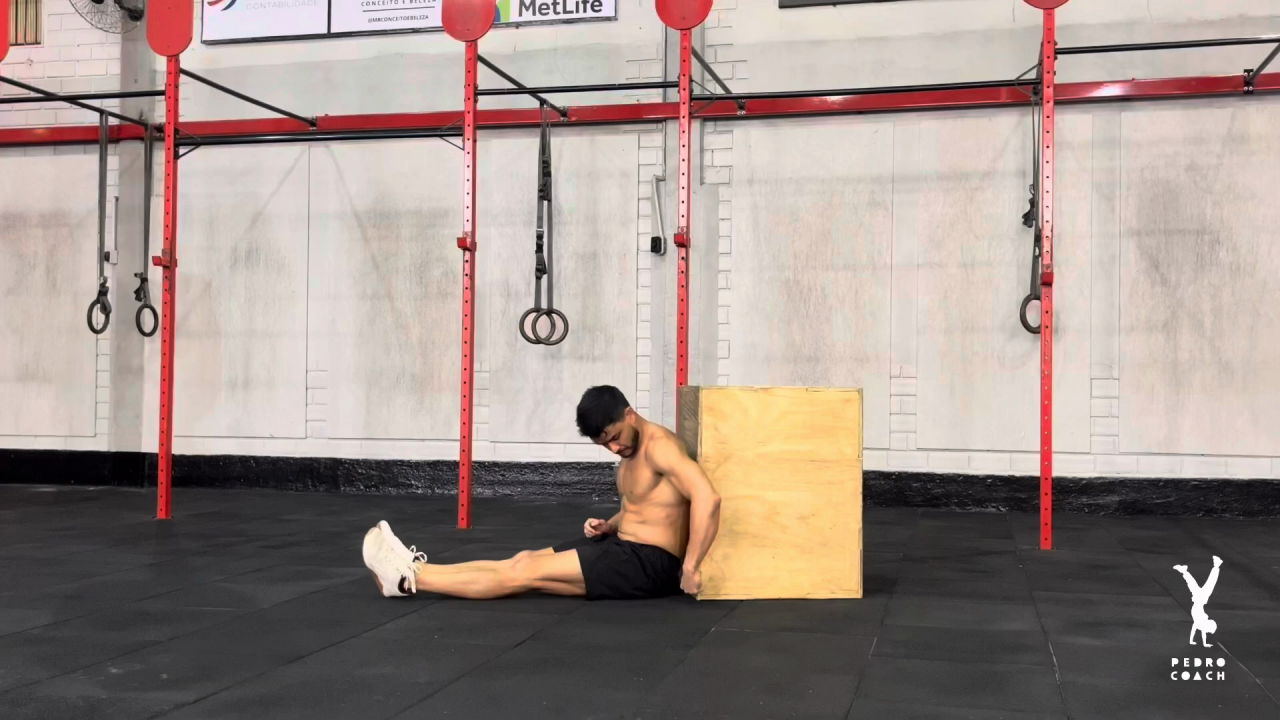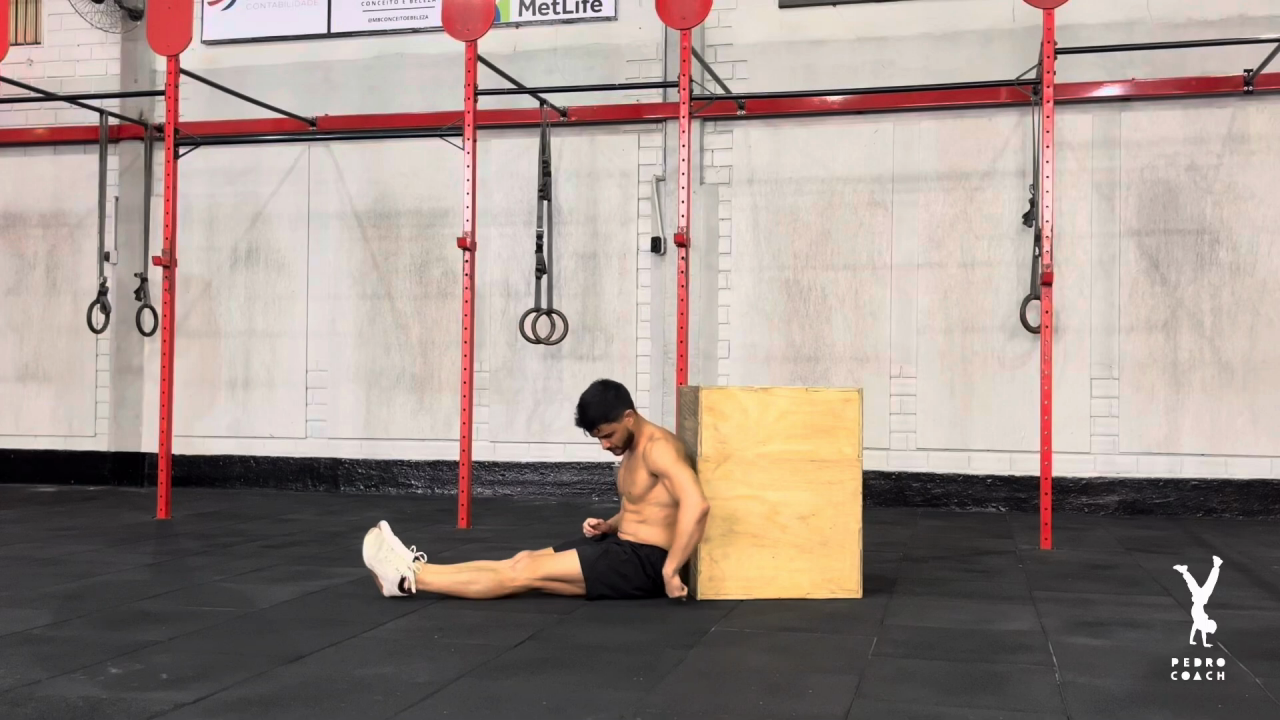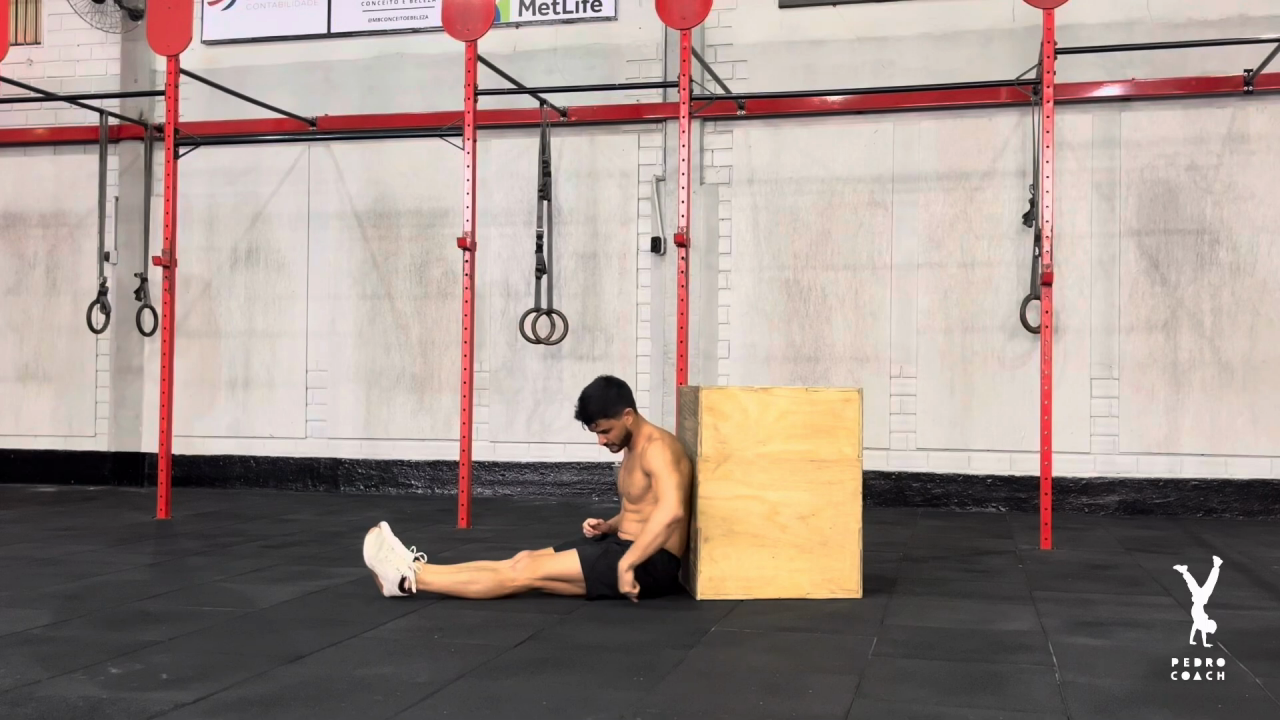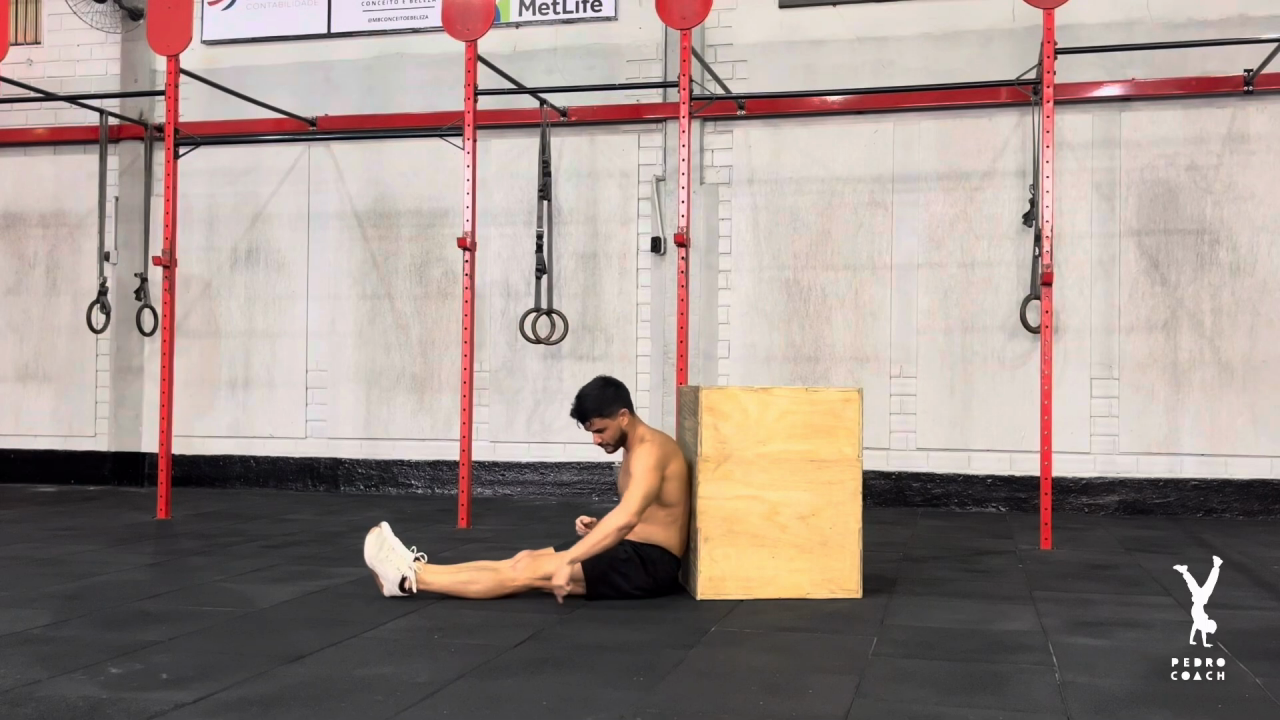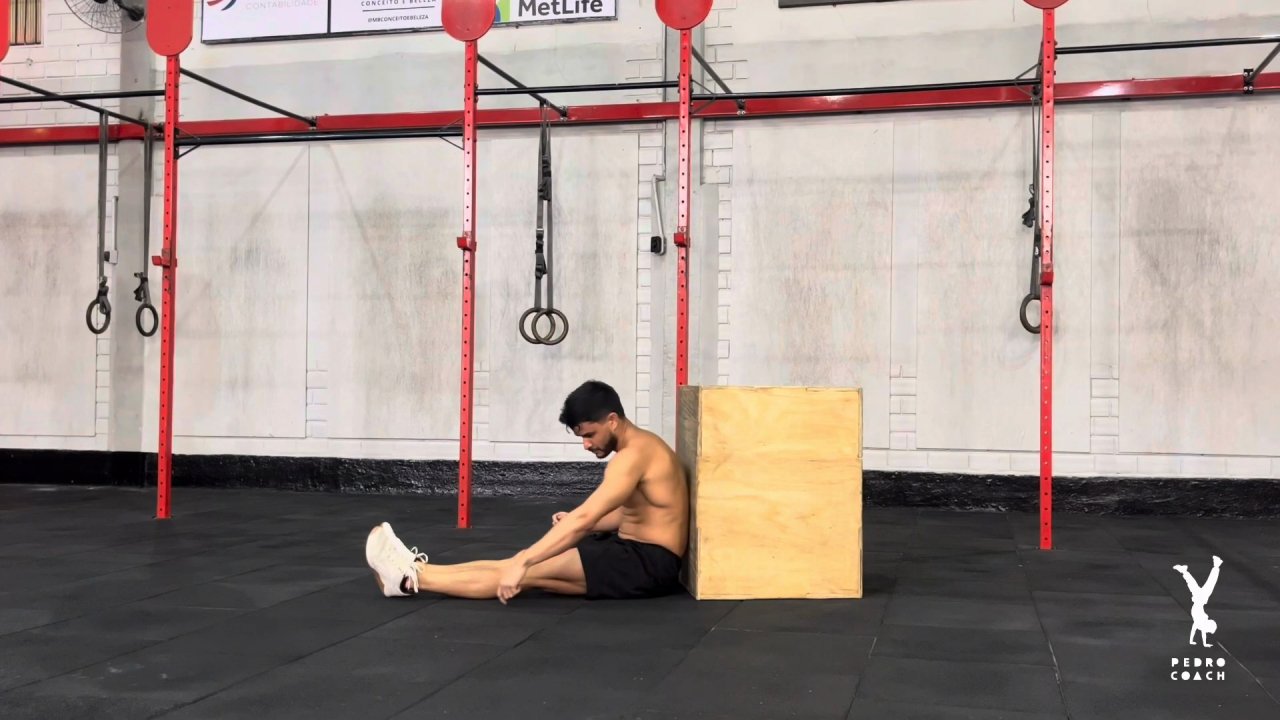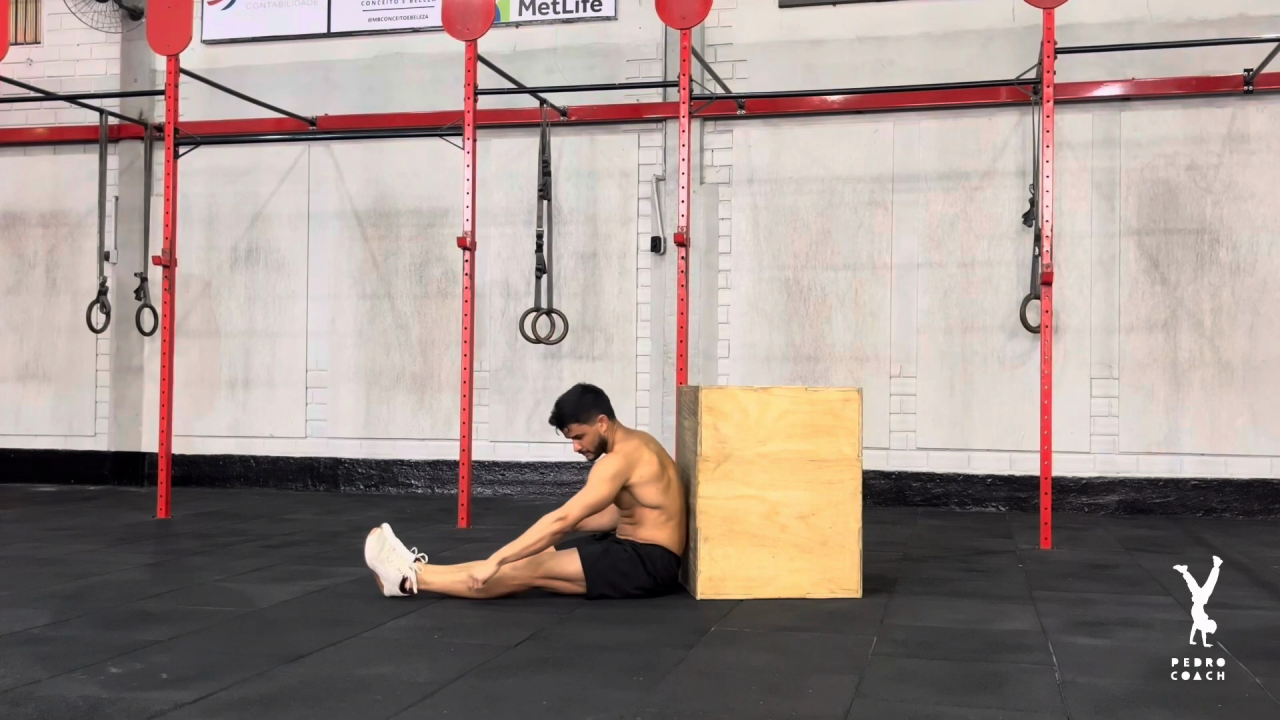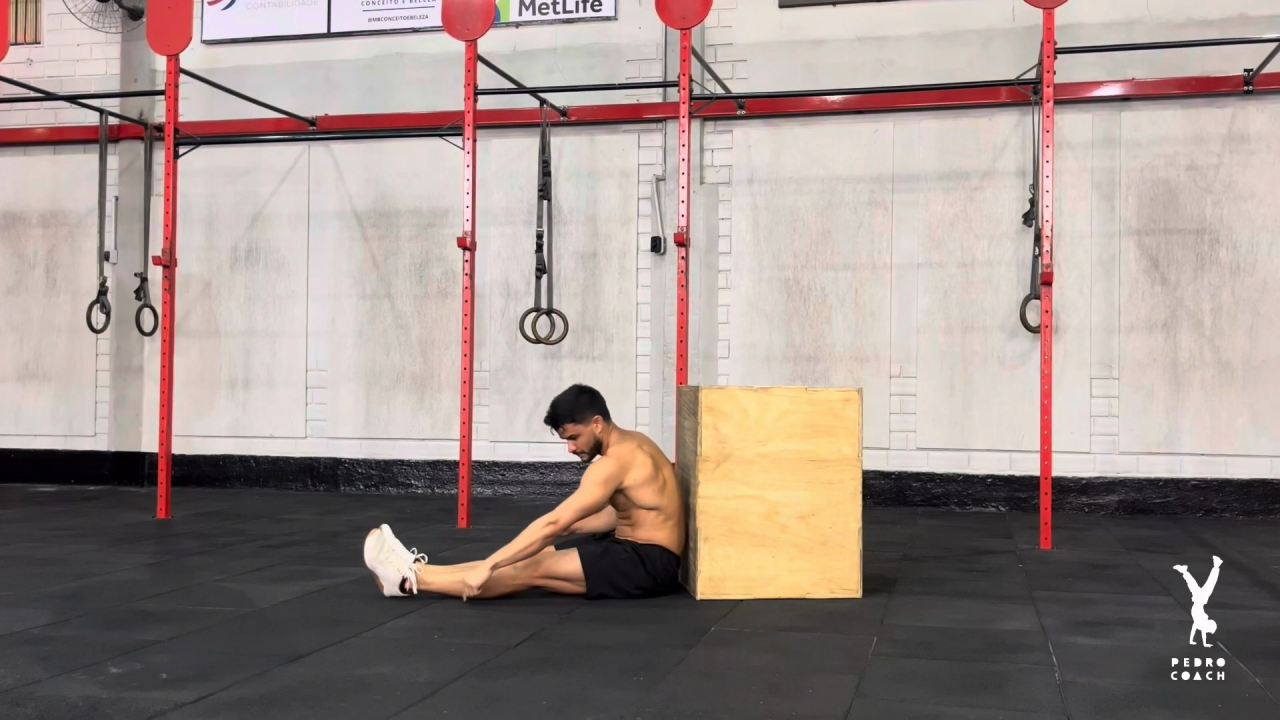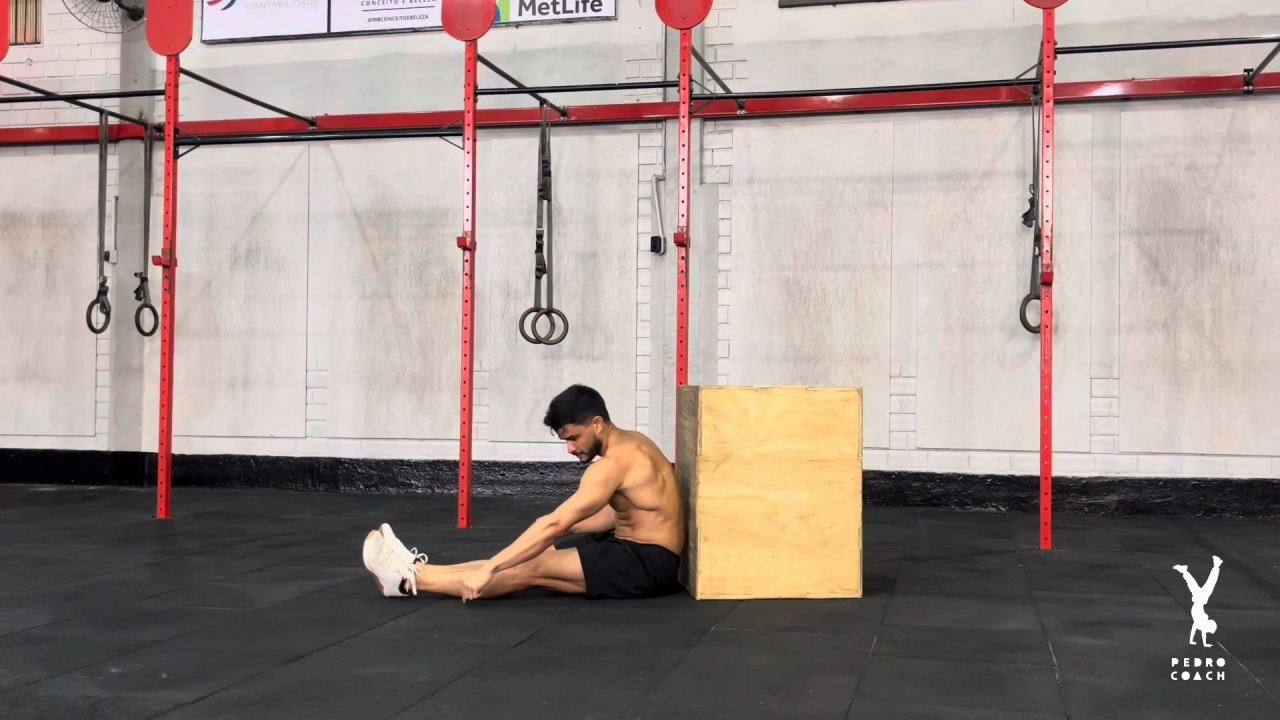
dt=0.2s
person 1, frame 1
left shoulder: (660, 445)
right shoulder: (631, 447)
left elbow: (707, 499)
left wrist: (690, 568)
right wrist: (608, 525)
left hip: (648, 564)
right hip: (626, 547)
left knee: (528, 572)
right knee: (525, 559)
left ankle: (409, 578)
right ankle: (415, 570)
person 1, frame 2
left shoulder: (658, 447)
right shoulder: (632, 447)
left elbow: (696, 505)
left wrist: (670, 570)
right wrist: (608, 525)
left hip: (646, 563)
right hip: (626, 547)
left knee: (528, 572)
right knee: (524, 559)
left ankle: (409, 577)
right ankle: (416, 569)
person 1, frame 3
left shoulder: (655, 448)
right shoulder: (634, 447)
left elbow: (671, 512)
left wrist: (627, 565)
right wrist: (608, 526)
left hip: (648, 566)
right hip: (626, 547)
left knee: (526, 572)
right knee: (523, 559)
left ankle: (409, 578)
right ankle: (416, 569)
person 1, frame 4
left shoulder: (649, 450)
right shoulder: (636, 446)
left elbow: (625, 518)
left wrist: (569, 562)
right wrist: (598, 526)
left hip: (649, 564)
right hip: (634, 552)
left knee: (526, 572)
right knee: (525, 559)
left ankle: (410, 577)
right ankle: (415, 569)
person 1, frame 5
left shoulder: (634, 453)
right shoulder: (637, 446)
left elbow: (584, 519)
left wrist: (523, 565)
right wrist: (574, 523)
left hip: (650, 563)
right hip: (634, 550)
left knee: (527, 570)
right knee: (527, 558)
left ankle: (410, 578)
right ankle: (416, 568)
person 1, frame 6
left shoulder: (621, 458)
right shoulder: (632, 445)
left elbow: (562, 520)
left wrist: (495, 562)
right wrist: (568, 524)
left hip: (648, 563)
right hip: (634, 550)
left knee: (528, 570)
right knee: (525, 558)
left ankle: (410, 578)
right ankle: (417, 569)
person 1, frame 7
left shoulder: (615, 461)
right shoulder: (629, 444)
left elbow: (553, 523)
left wrist: (488, 565)
right wrist: (567, 528)
left hip: (648, 563)
right hip: (634, 549)
left knee: (530, 570)
right knee: (527, 558)
left ankle: (410, 578)
right ankle: (417, 569)
person 1, frame 8
left shoulder: (615, 462)
right shoulder: (629, 444)
left elbow: (553, 524)
left wrist: (488, 570)
right wrist: (566, 527)
left hip: (649, 563)
right hip: (632, 547)
left knee: (532, 569)
right knee: (527, 557)
left ankle: (410, 578)
right ankle: (417, 568)
